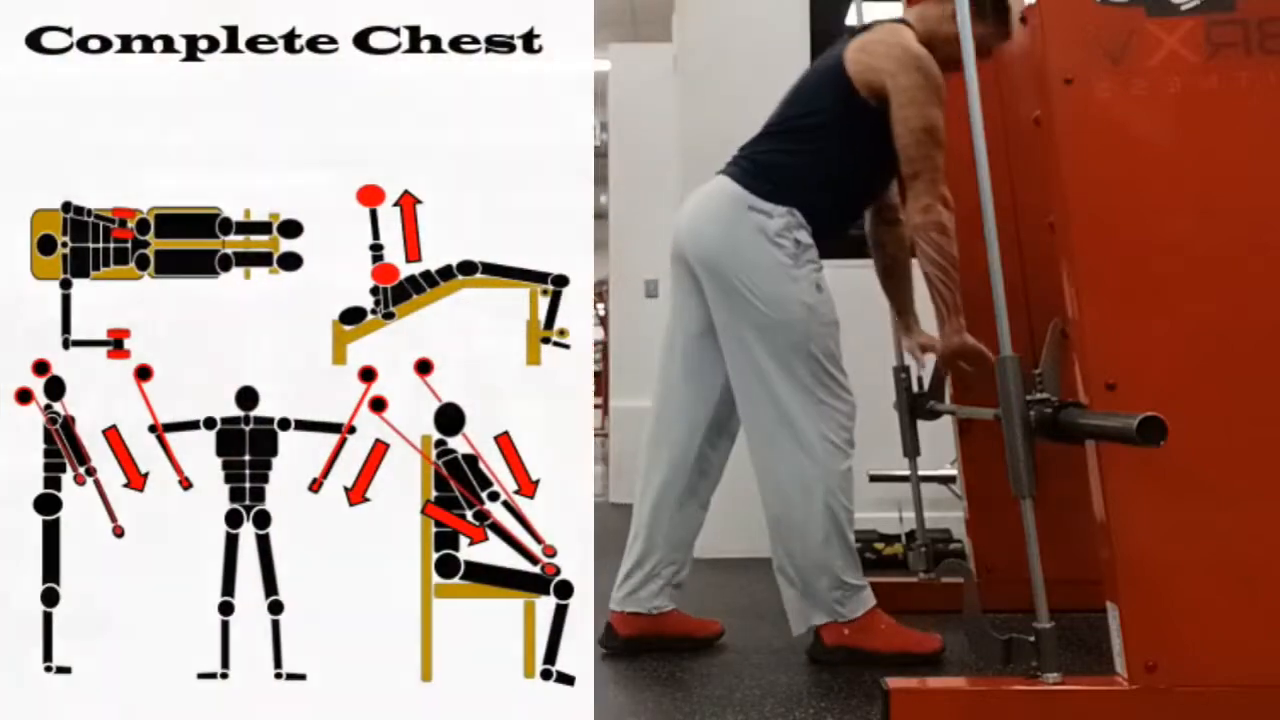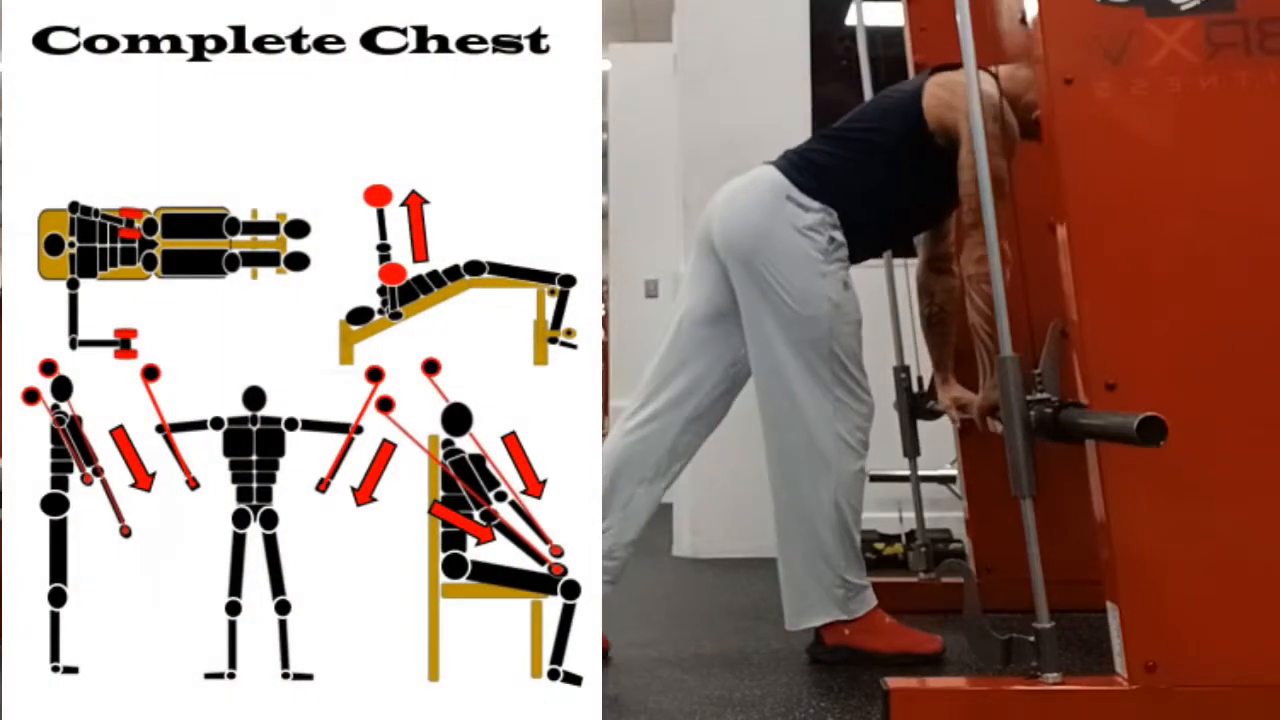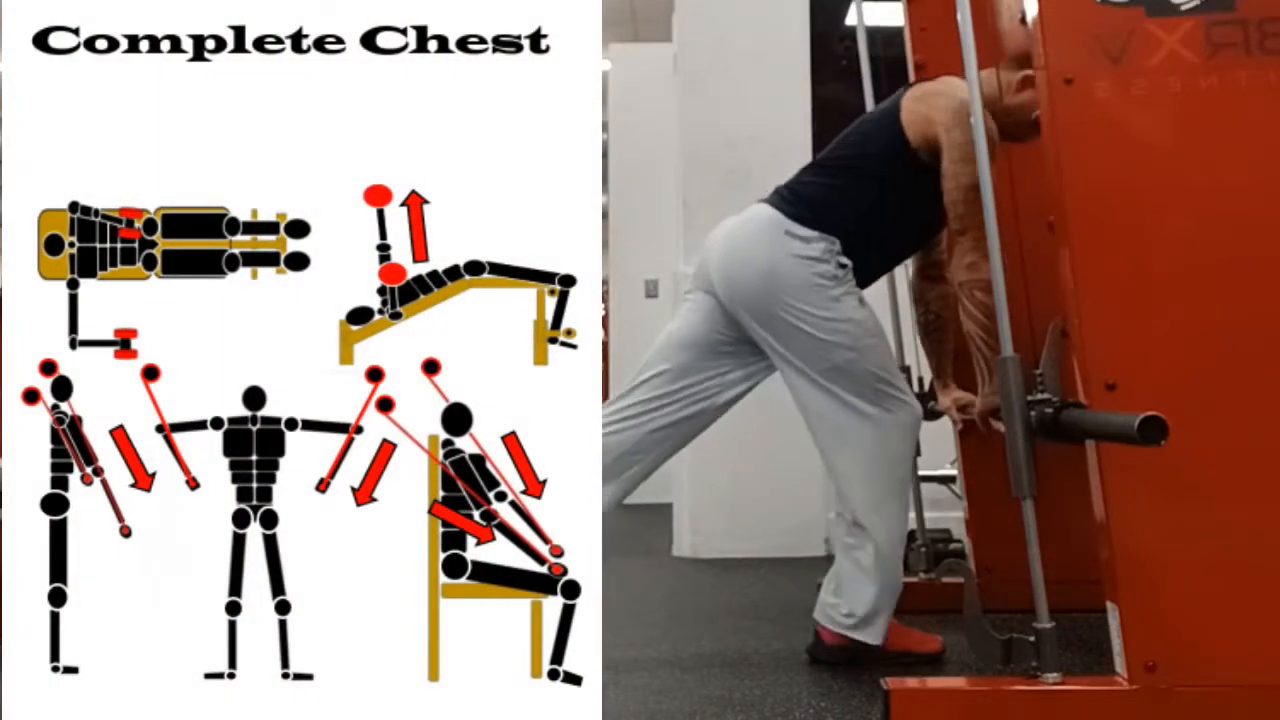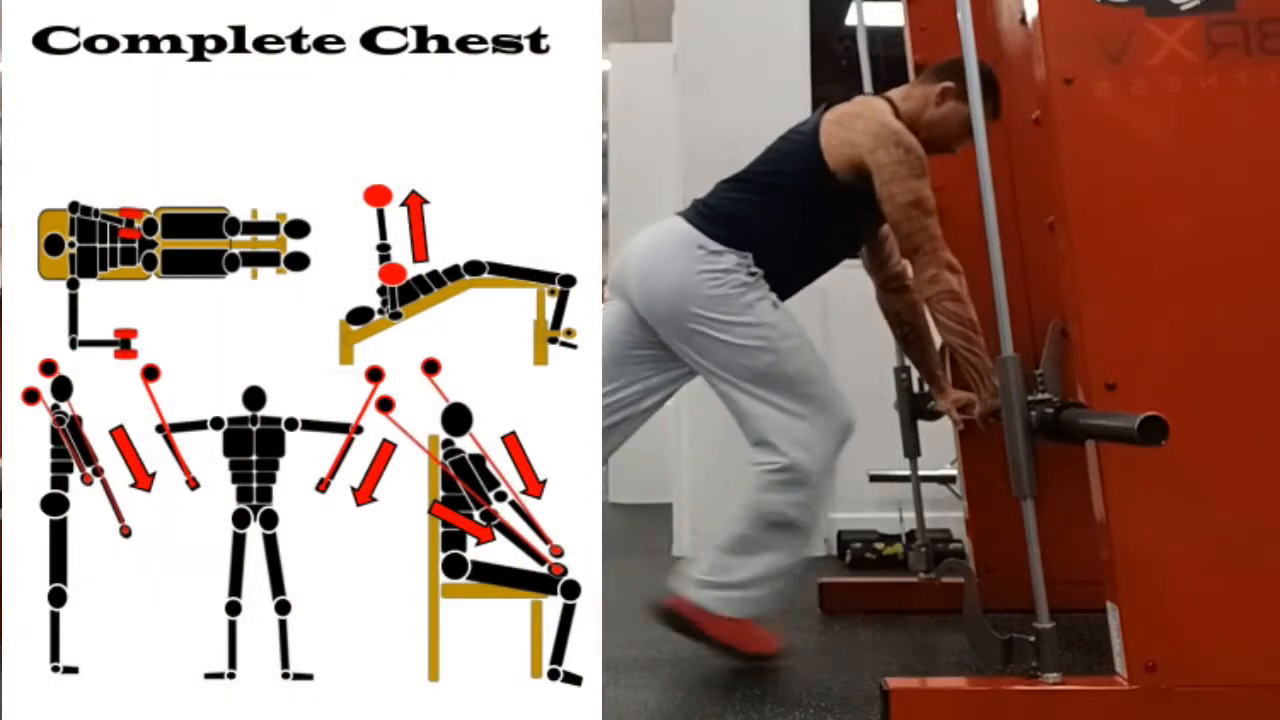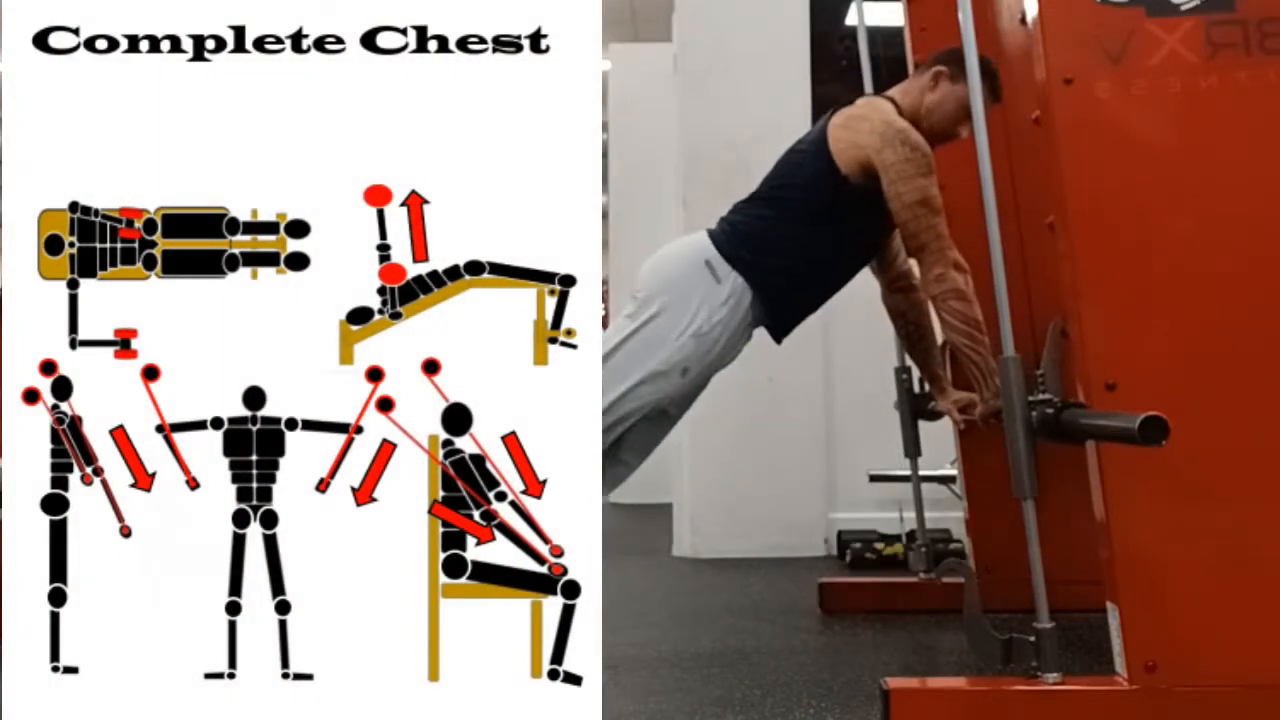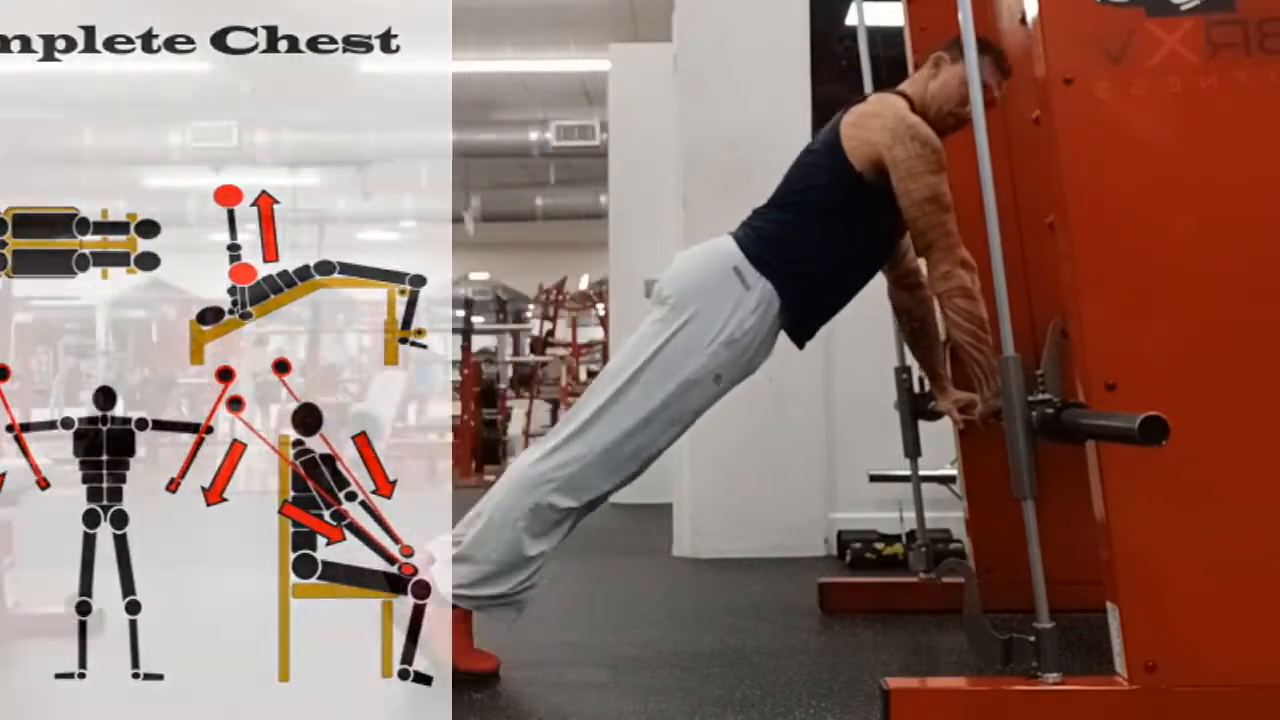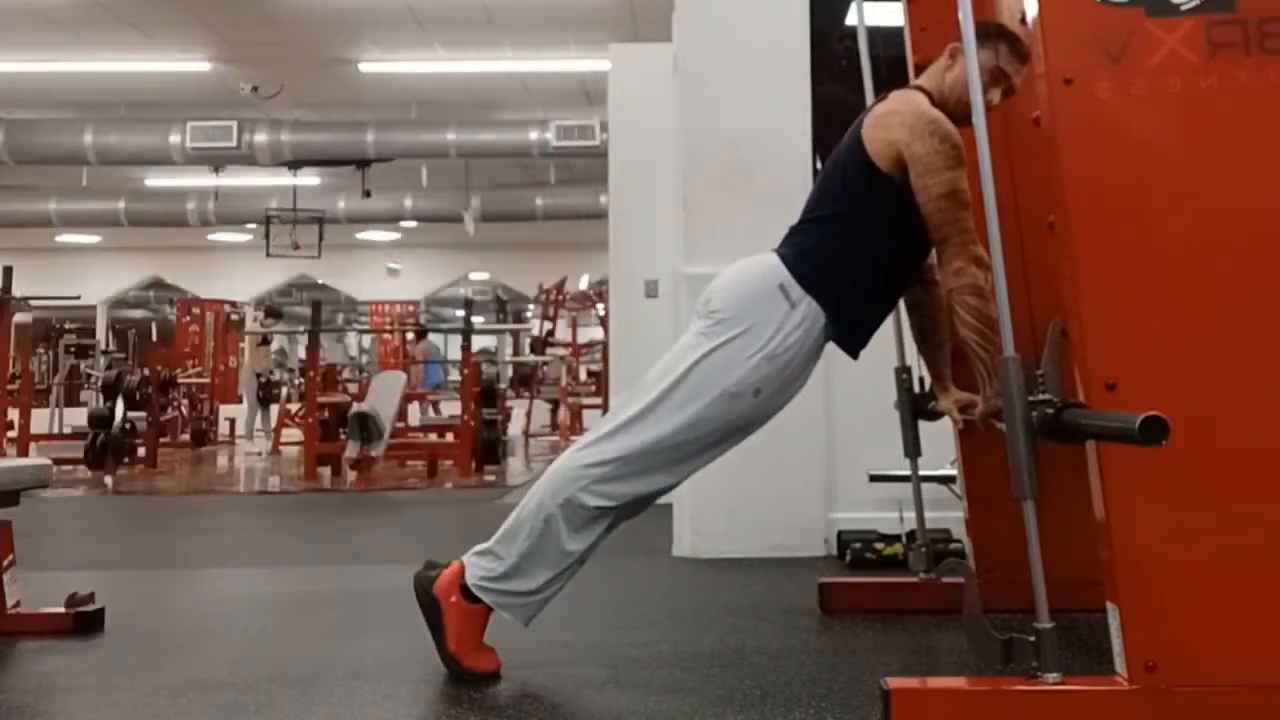
dt=0.5s
person 1, frame 1
left shoulder: (874, 56)
right shoulder: (908, 58)
left elbow: (888, 212)
right elbow: (928, 204)
left wrist: (908, 326)
right wrist: (951, 325)
left hip: (713, 220)
right hip: (758, 230)
left knee: (692, 425)
right knee: (812, 424)
left ankle: (639, 606)
right ankle: (841, 617)
person 1, frame 2
left shoulder: (953, 106)
right shoulder: (987, 110)
left elbow: (940, 265)
right elbow: (980, 258)
left wrist: (943, 377)
right wrist: (994, 381)
left hip: (746, 209)
right hip: (787, 224)
left knee: (669, 408)
right knee: (829, 422)
right ankle: (843, 617)
person 1, frame 3
left shoulder: (934, 117)
right shoulder: (963, 112)
left elbow: (933, 271)
right elbow: (973, 262)
left wrist: (944, 382)
right wrist: (996, 385)
left hip: (744, 247)
right hip: (791, 256)
left knee: (634, 424)
right knee: (884, 421)
right ankle: (855, 624)
person 1, frame 4
left shoulder: (866, 144)
right shoulder: (886, 135)
left elbow: (893, 279)
right elbow: (934, 268)
left wrist: (938, 385)
right wrist: (987, 385)
left hip: (662, 259)
right hip: (704, 271)
right knee: (815, 430)
right ankle: (718, 597)
person 1, frame 5
left shoulder: (872, 143)
right shoulder: (893, 135)
left elbow: (899, 284)
right elbow: (943, 270)
left wrist: (940, 388)
right wrist: (992, 390)
left hip: (713, 283)
right hip: (709, 286)
left knee: (612, 455)
person 1, frame 6
left shoulder: (883, 135)
right shoulder: (900, 127)
left elbow: (908, 276)
right elbow: (950, 266)
left wrist: (940, 385)
right wrist: (990, 386)
left hip: (741, 292)
right hip: (734, 290)
left knee: (592, 449)
right knee: (589, 451)
left ankle: (456, 574)
right ankle: (453, 585)
person 1, frame 7
left shoulder: (910, 135)
right shoulder: (923, 125)
left elbow: (924, 275)
right elbow: (966, 264)
left wrist: (944, 386)
right wrist: (998, 389)
left hip: (785, 314)
right hip: (777, 310)
left knee: (629, 459)
right knee: (624, 457)
left ankle: (482, 579)
right ankle: (471, 586)
